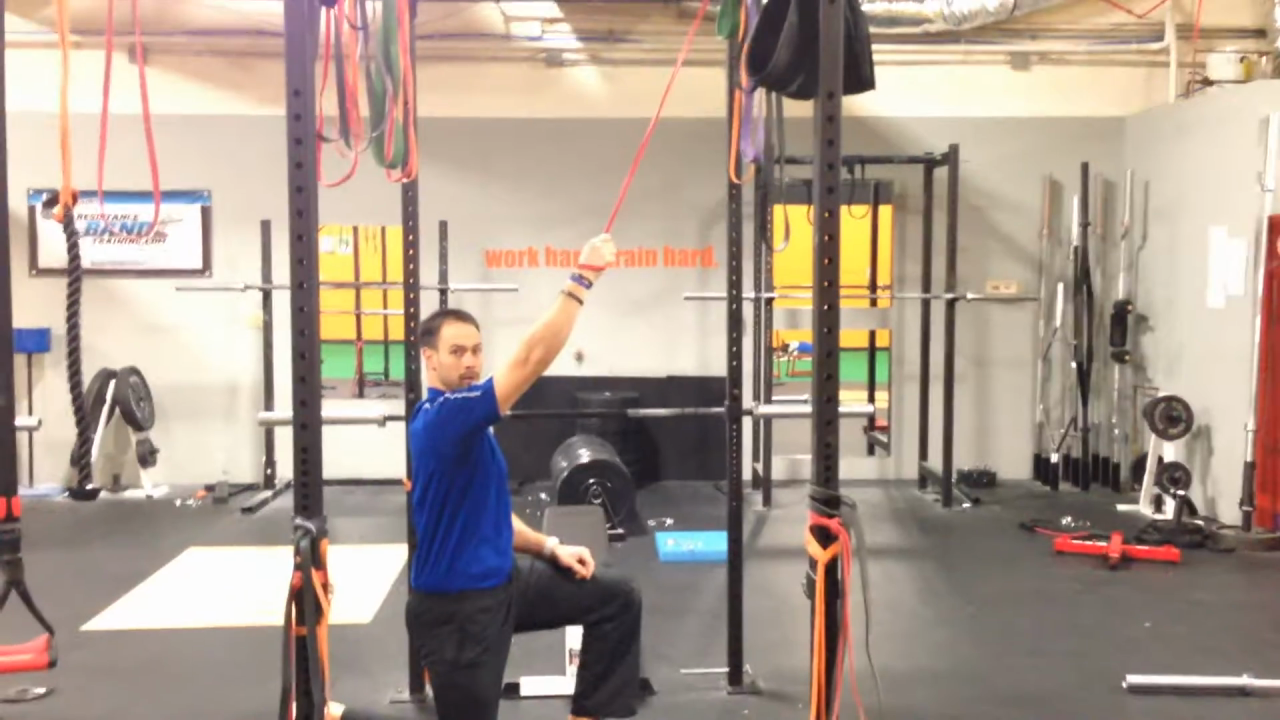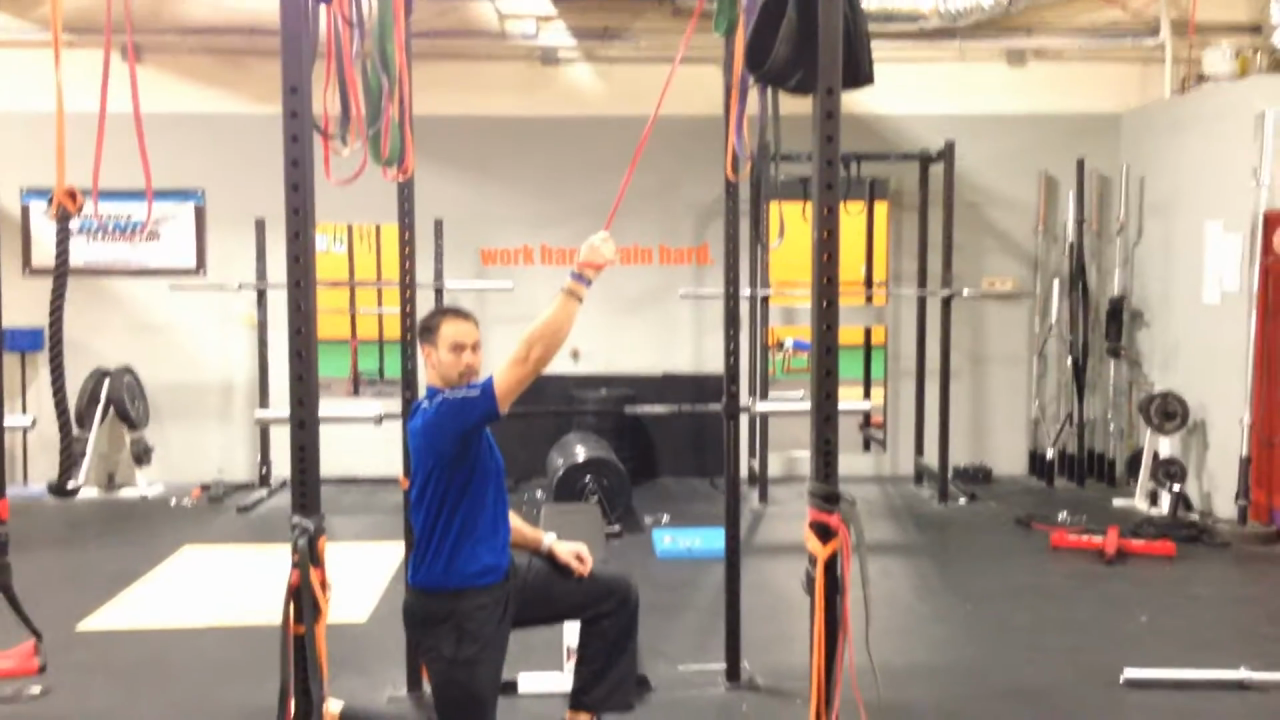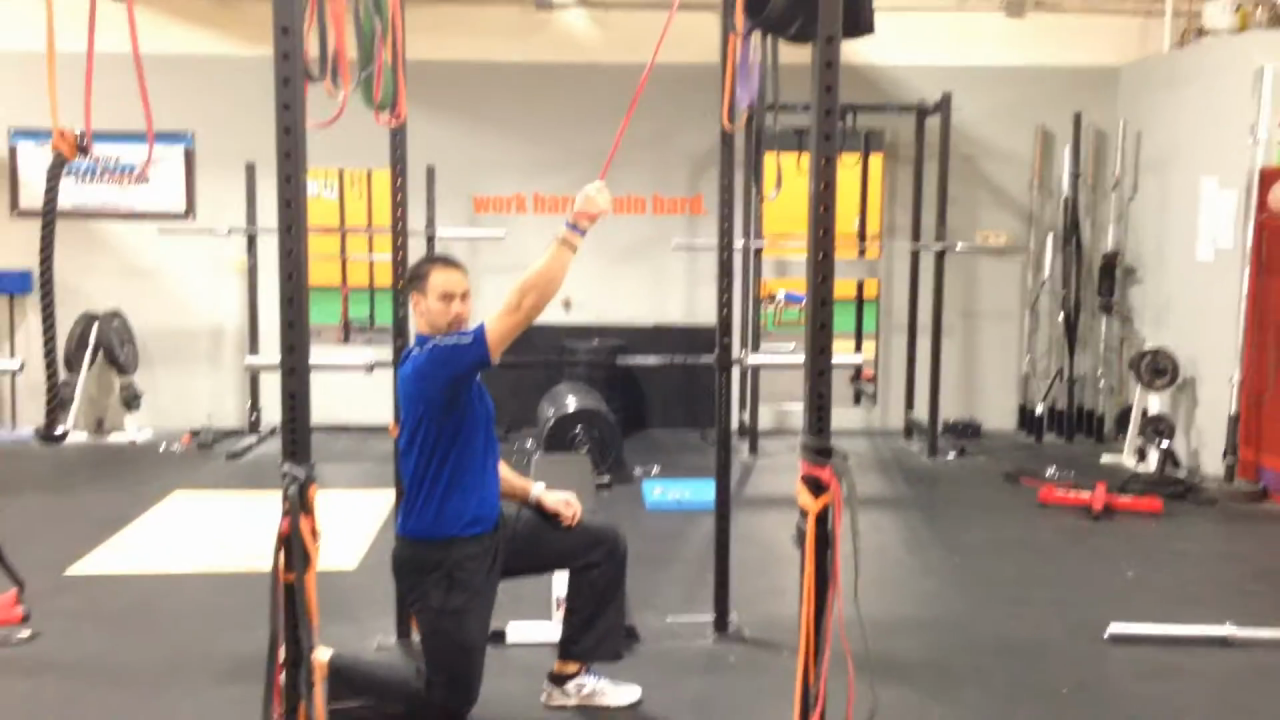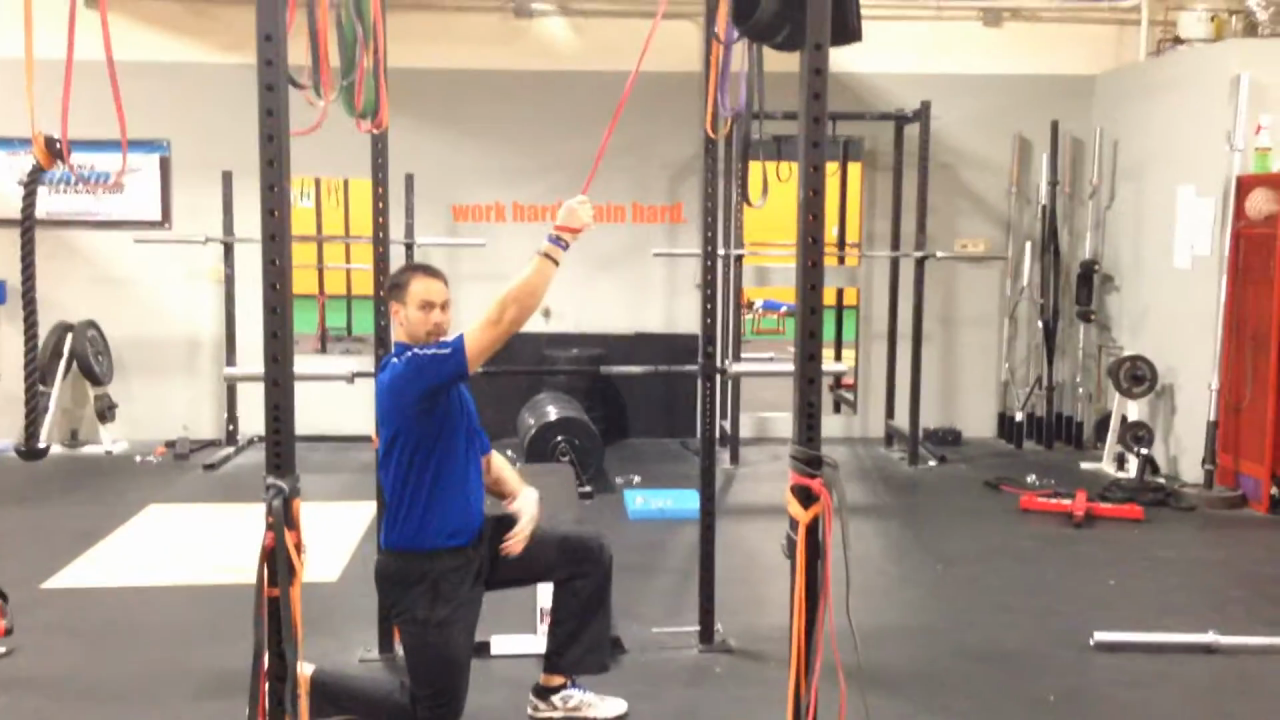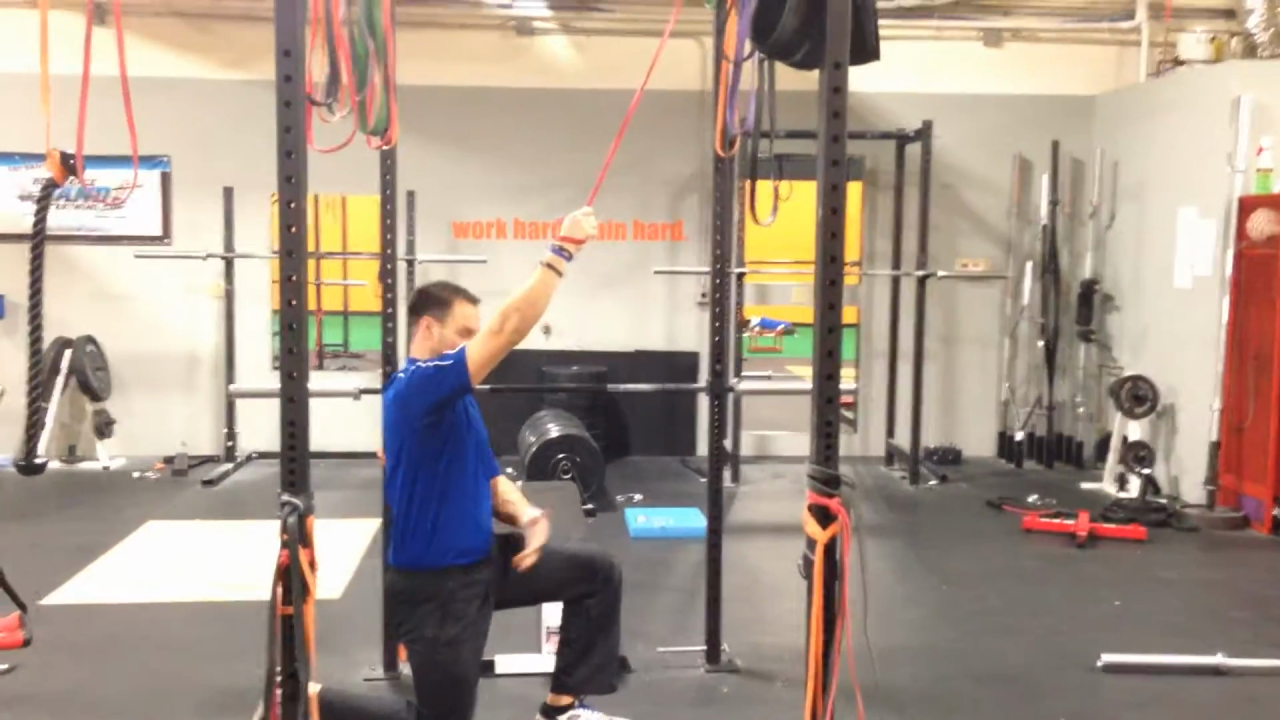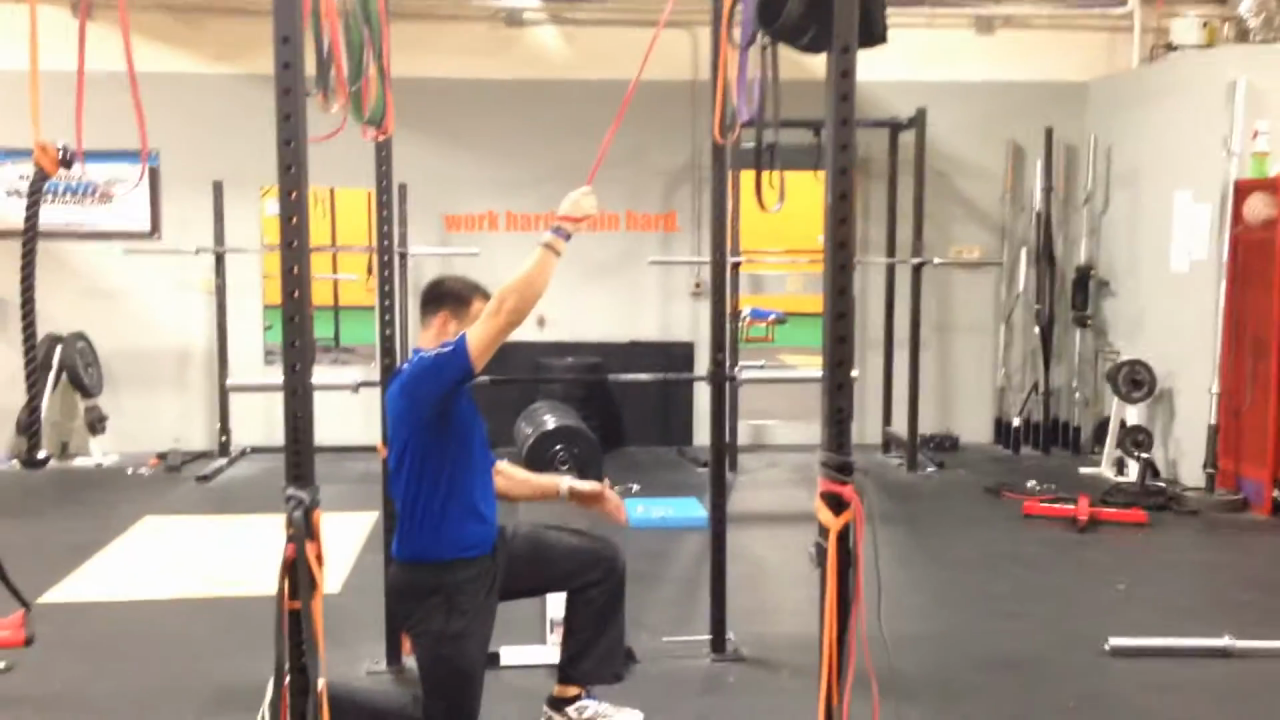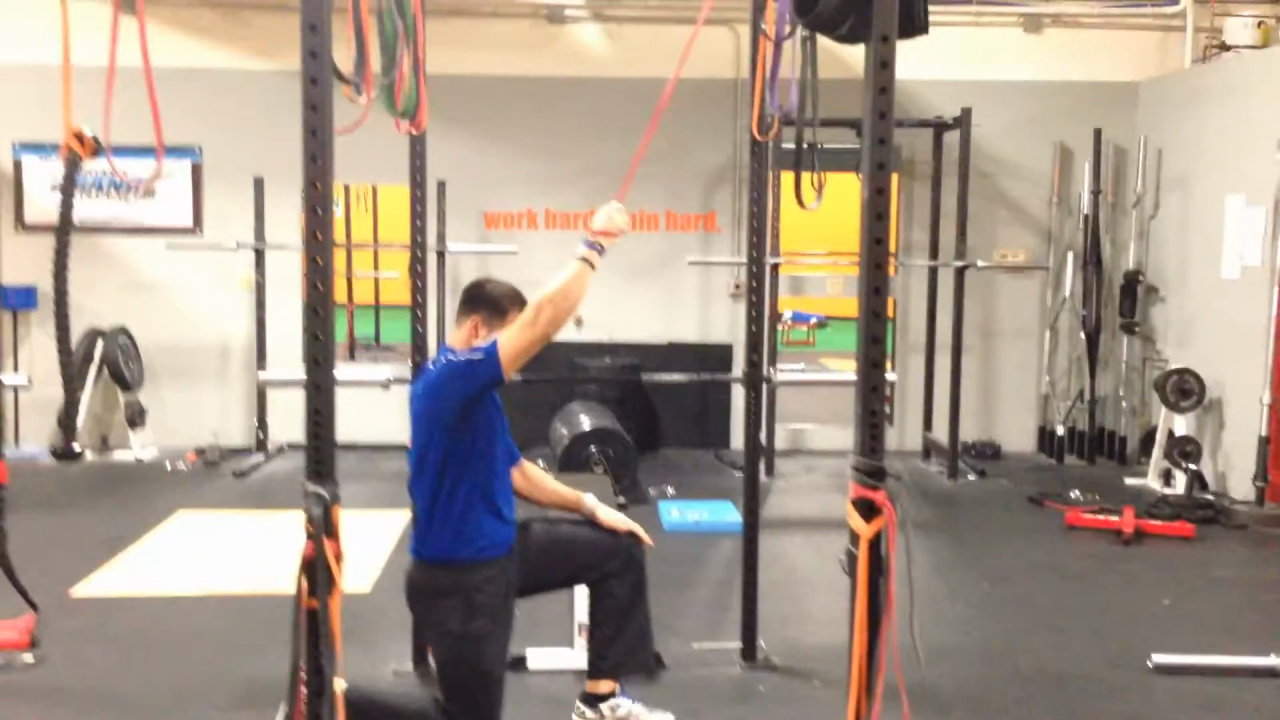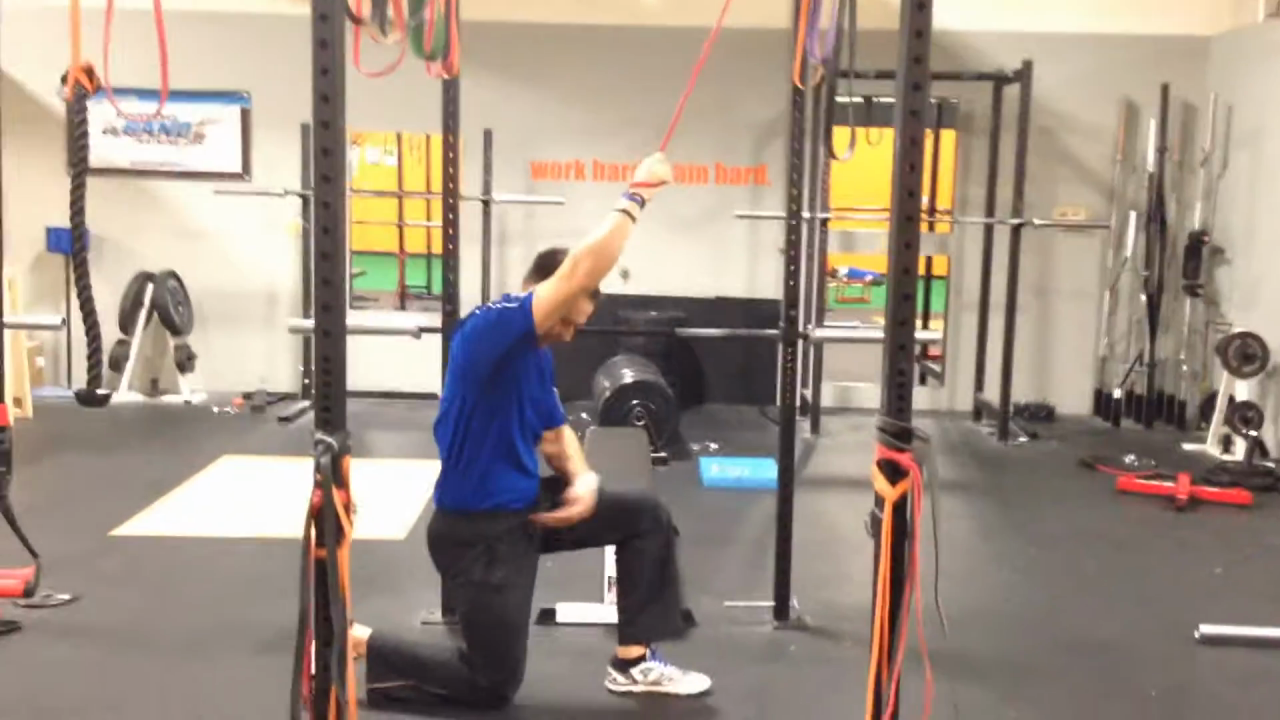
dt=0.5s
person 1, frame 1
left shoulder: (466, 421)
right shoulder: (442, 419)
right elbow: (530, 360)
left wrist: (549, 546)
right wrist: (583, 276)
left hip: (499, 580)
right hip: (457, 605)
left knee: (617, 598)
person 1, frame 2
left shoulder: (464, 419)
right shoulder: (441, 418)
right elbow: (530, 358)
left wrist: (547, 543)
right wrist: (582, 275)
left hip: (497, 579)
right hip: (455, 603)
left knee: (614, 596)
person 1, frame 3
left shoulder: (453, 370)
right shoulder: (431, 364)
right elbow: (521, 308)
left wrist: (535, 493)
right wrist: (576, 225)
left hip: (484, 529)
right hip: (441, 552)
left knee: (601, 545)
left ankle: (569, 676)
right ankle: (317, 668)
person 1, frame 4
left shoulder: (444, 381)
right shoulder: (407, 375)
left elbow: (483, 455)
right elbow: (504, 320)
left wrist: (523, 495)
right wrist: (560, 239)
left hip: (473, 540)
right hip: (424, 565)
left knee: (586, 555)
person 1, frame 5
left shoulder: (451, 399)
right shoulder: (415, 392)
left elbow: (490, 477)
right elbow: (506, 331)
left wrist: (526, 516)
right wrist: (562, 250)
left hip: (479, 556)
right hip: (434, 581)
left knee: (596, 575)
person 1, frame 6
left shoulder: (448, 390)
right shoulder: (421, 381)
left elbow: (487, 474)
right elbow: (506, 313)
left wrist: (567, 489)
right wrist: (560, 230)
left hip: (484, 551)
right hip: (439, 576)
left knee: (600, 562)
person 1, frame 7
left shoulder: (474, 390)
right shoulder: (447, 381)
left elbow: (514, 471)
right elbow: (542, 321)
left wrist: (592, 507)
right wrist: (595, 243)
left hip: (500, 550)
right hip: (457, 578)
left knee: (619, 550)
person 1, frame 8
left shoulder: (535, 353)
right shoulder: (487, 331)
left elbow: (554, 430)
right elbow: (579, 275)
left wrist: (583, 480)
right wrist: (636, 195)
left hip: (528, 504)
right hip: (477, 528)
left knee: (645, 517)
right knee: (492, 685)
left ankle: (632, 662)
right ankle: (349, 640)
